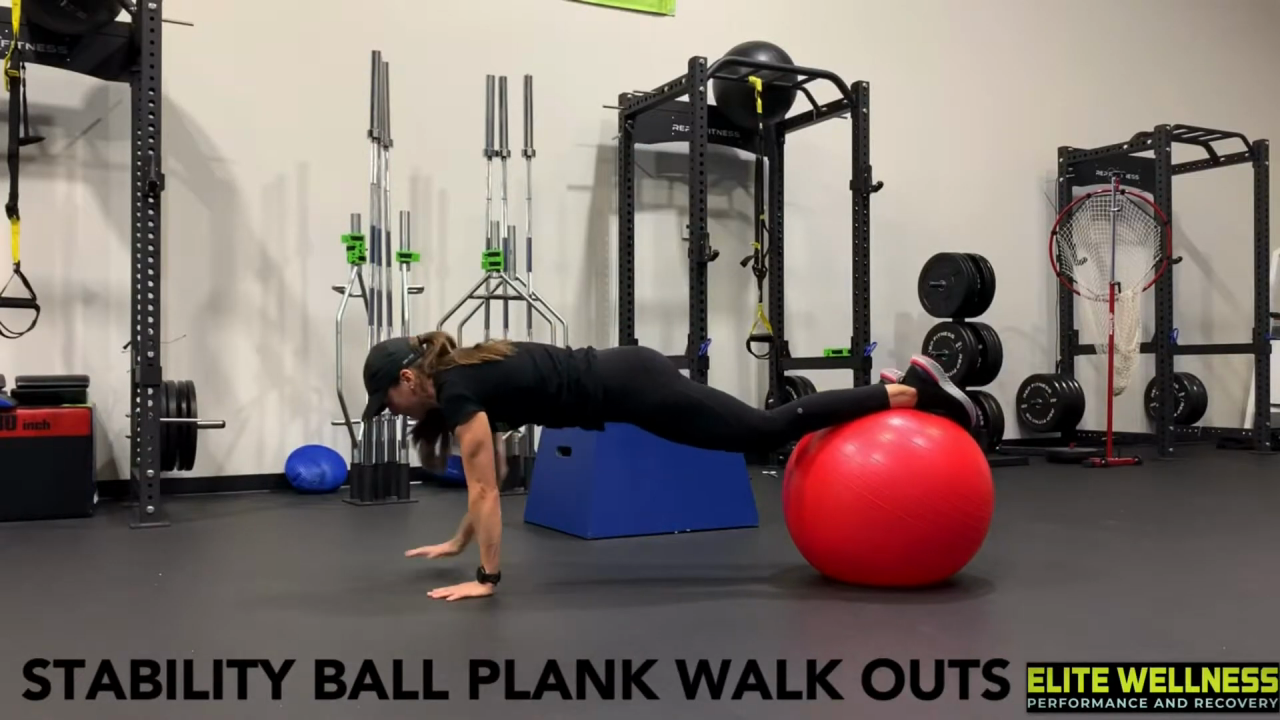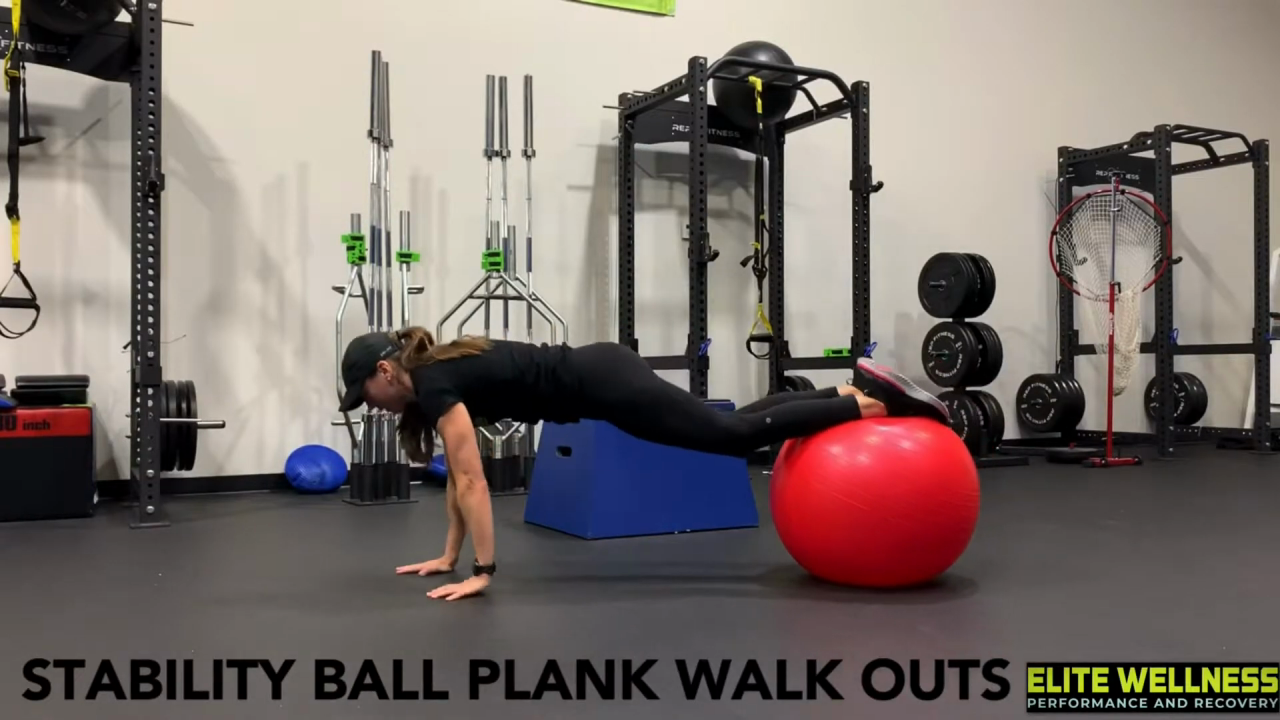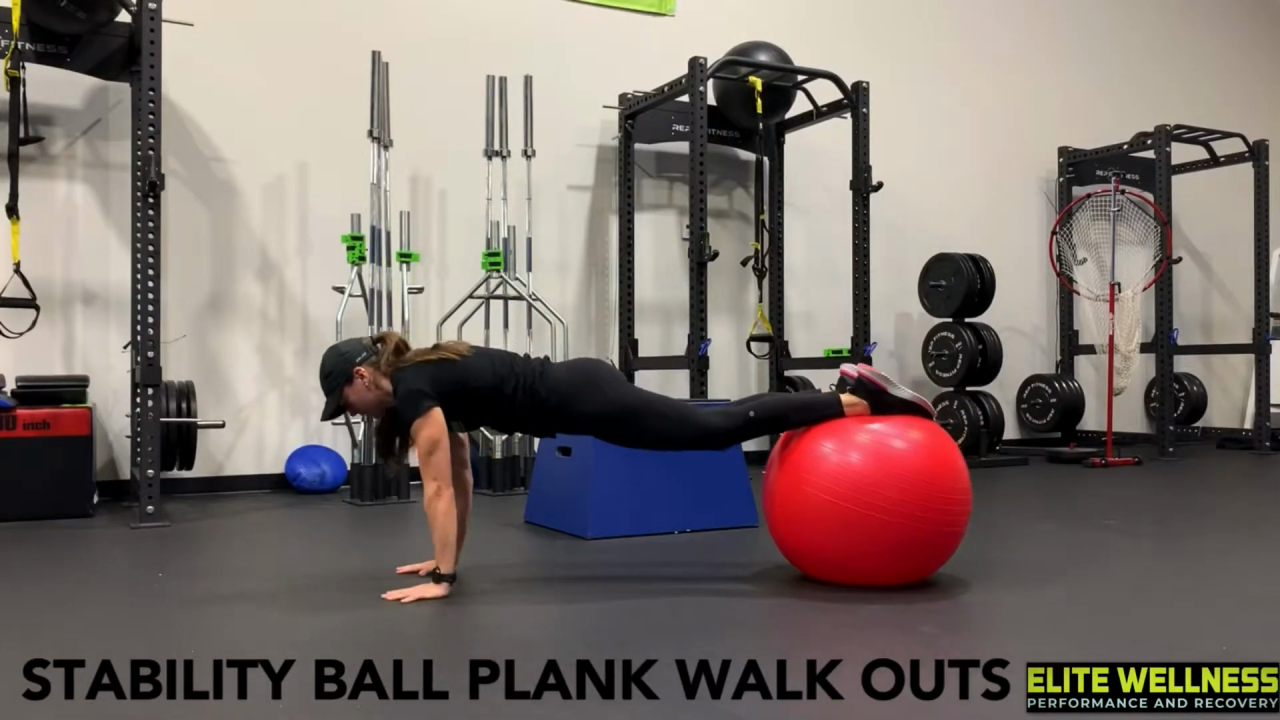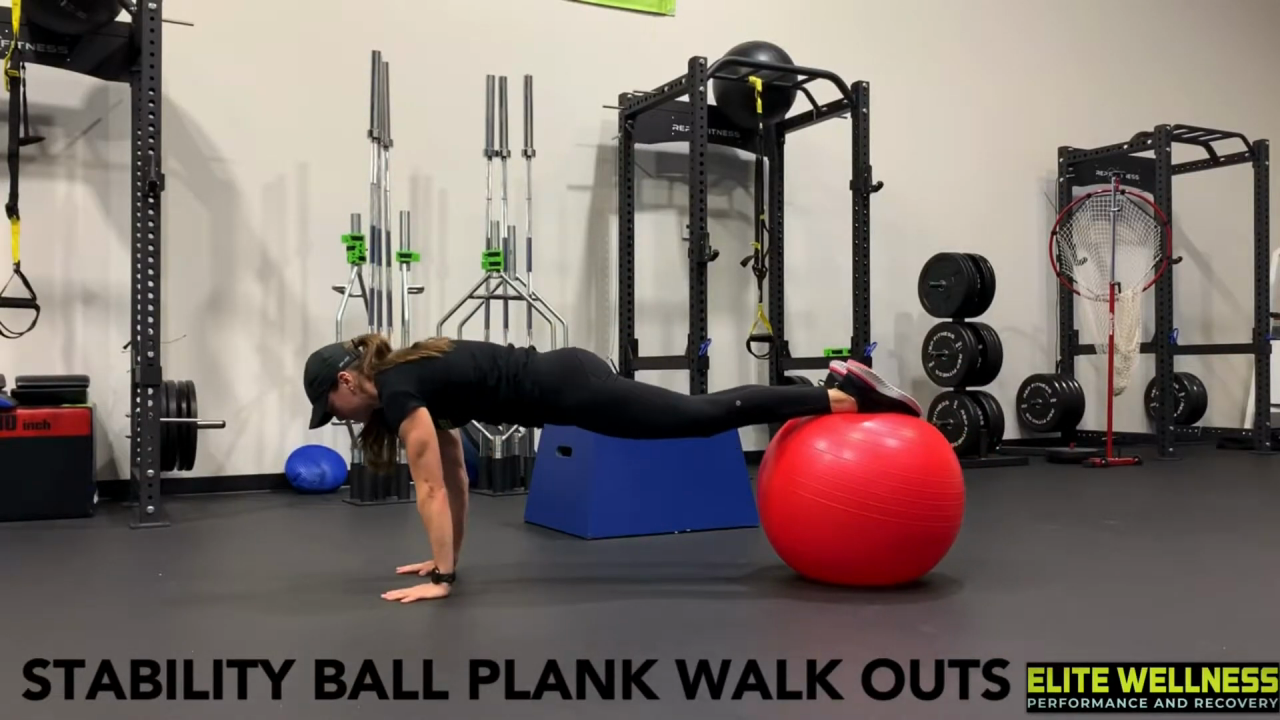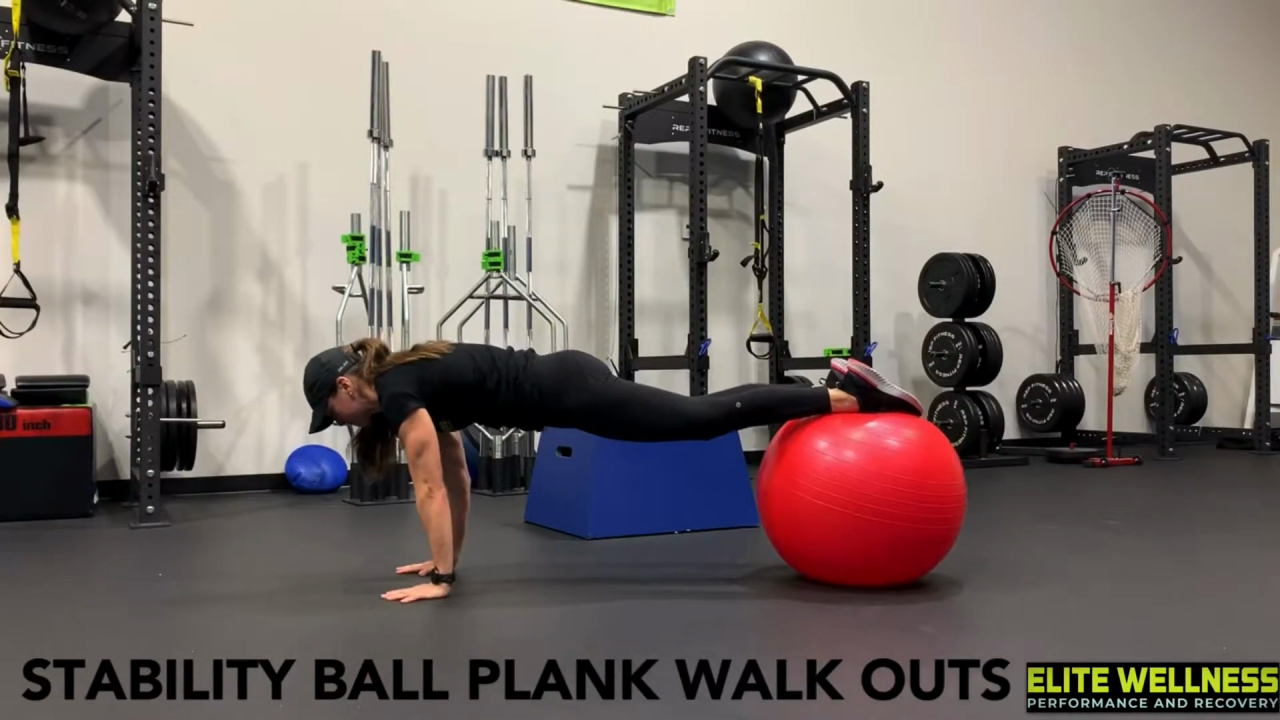
dt=0.4s
person 1, frame 1
left shoulder: (455, 392)
right shoulder: (469, 378)
left elbow: (483, 489)
right elbow: (489, 483)
left wrist: (486, 577)
right wrist: (458, 543)
left hip: (630, 388)
right hip: (626, 375)
left knee: (770, 429)
right knee: (765, 427)
left ankle: (914, 390)
right ankle: (890, 388)
person 1, frame 2
left shoulder: (434, 384)
right shoulder: (444, 375)
left elbow: (473, 482)
right elbow: (462, 478)
left wrist: (483, 570)
right wrist: (450, 554)
left hip: (605, 382)
right hip: (600, 375)
left knee: (739, 435)
right knee: (736, 424)
left ankle: (880, 402)
right ankle: (855, 387)
person 1, frame 3
left shoulder: (412, 389)
right shoulder: (430, 380)
left elbow: (438, 488)
right elbow: (461, 477)
left wrist: (442, 577)
right wrist: (447, 557)
left hip: (583, 399)
right hip: (580, 387)
left knee: (722, 430)
right knee: (720, 425)
left ankle: (862, 401)
right ankle: (844, 390)
person 1, frame 4
left shoulder: (397, 389)
right shoulder: (416, 380)
left elbow: (431, 489)
right elbow: (455, 477)
left wrist: (442, 577)
right wrist: (446, 556)
left hip: (569, 388)
right hip: (567, 378)
left knee: (707, 415)
right knee: (704, 412)
left ankle: (851, 396)
right ankle: (835, 385)
person 1, frame 5
left shoulder: (396, 391)
right shoulder: (416, 383)
left elbow: (430, 489)
right elbow: (457, 479)
left wrist: (440, 577)
right wrist: (449, 557)
left hip: (569, 391)
right hip: (567, 380)
left knee: (708, 418)
right knee: (705, 414)
left ankle: (850, 395)
right ankle: (838, 387)
